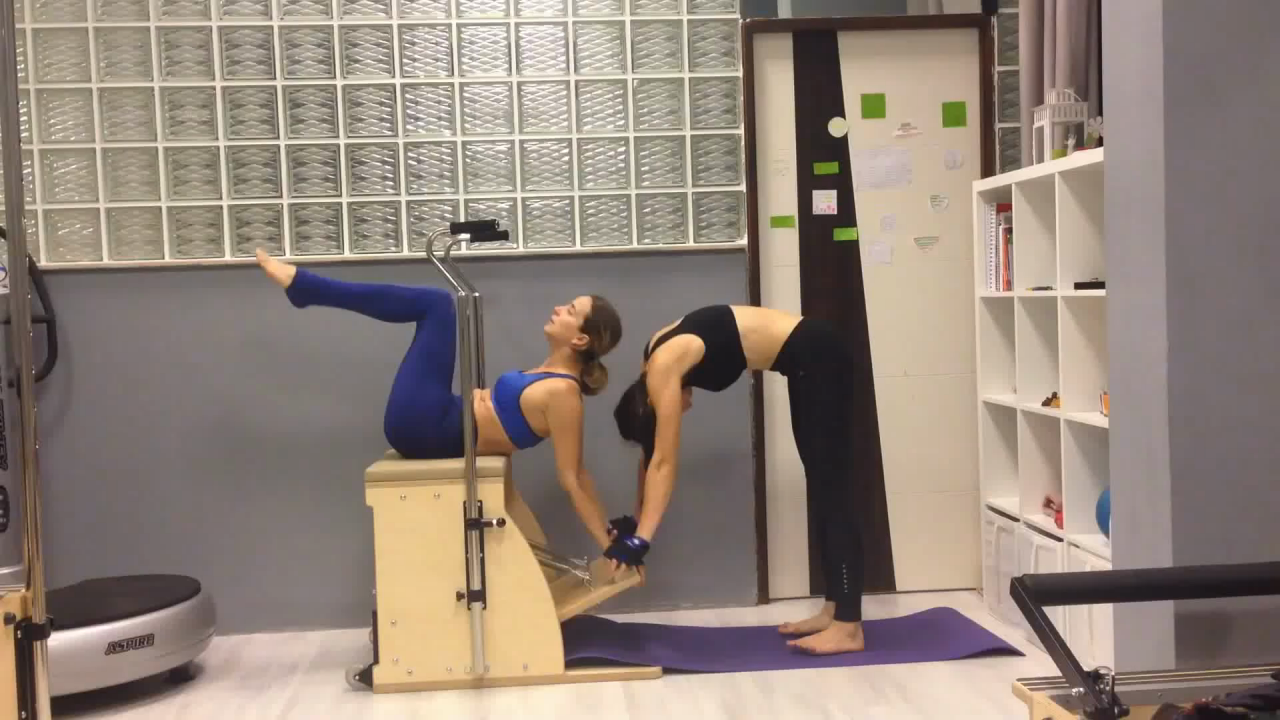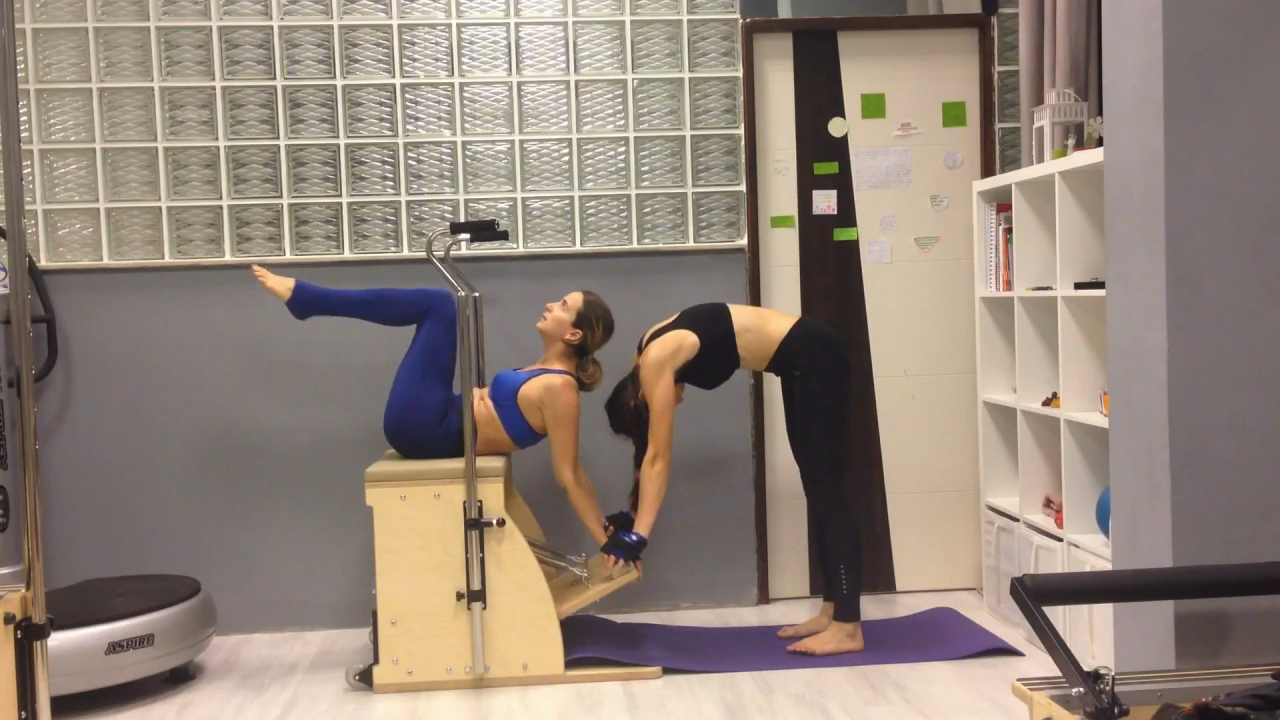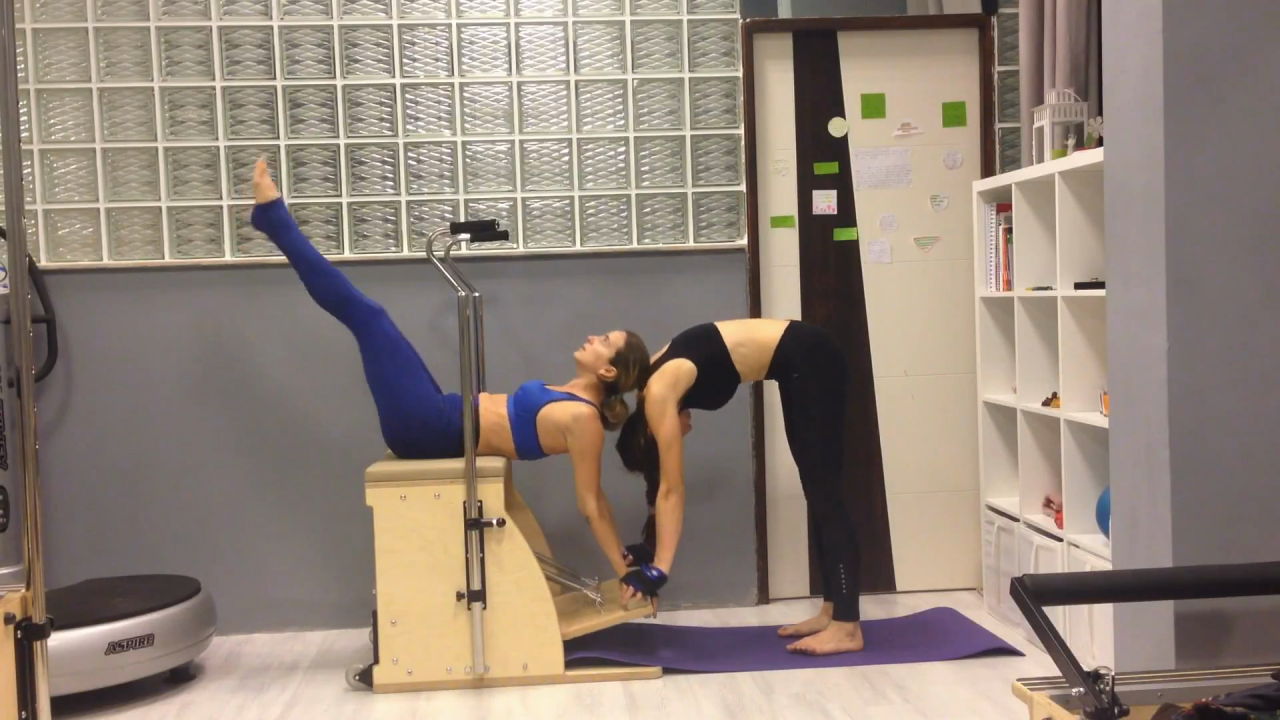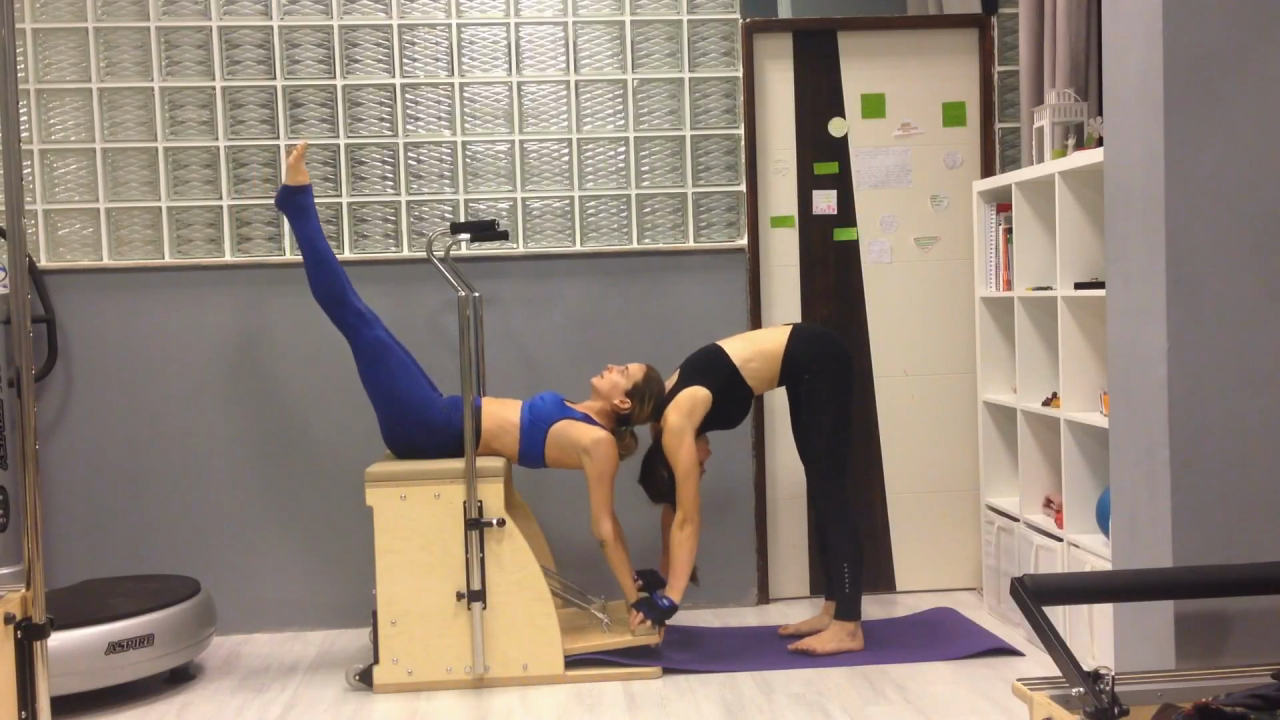
dt=0.5s
person 1, frame 1
left shoulder: (562, 394)
right shoulder: (552, 374)
left elbow: (574, 478)
left wrist: (608, 544)
left hip: (424, 430)
right hip: (436, 425)
left knee: (436, 304)
right knee: (435, 304)
left ankle: (301, 284)
right ankle: (303, 285)
person 1, frame 2
left shoulder: (559, 388)
right shoulder: (547, 371)
left elbow: (569, 474)
left wrist: (606, 542)
left hip: (423, 431)
right hip: (434, 427)
left knee: (438, 305)
right knee: (438, 305)
left ankle: (302, 295)
right ankle: (303, 296)
person 1, frame 3
left shoulder: (584, 419)
right shoulder: (572, 399)
left elbow: (591, 504)
left wrist: (625, 573)
left hip: (430, 432)
right hip: (440, 419)
left knee: (368, 317)
right knee: (366, 316)
left ankle: (274, 215)
person 1, frame 4
left shoulder: (597, 442)
right shoulder: (583, 418)
left elbow: (605, 529)
left wrist: (637, 597)
left hip: (432, 432)
right hip: (443, 418)
left knee: (359, 322)
right knee: (359, 319)
left ankle: (300, 200)
person 2, frame 1
left shoulder: (664, 366)
right shoulder: (658, 358)
left elbow: (664, 463)
right elbow: (651, 454)
left wrist: (639, 539)
right wrist: (635, 524)
left hip: (820, 358)
right hip: (808, 361)
left knee: (831, 495)
right knee: (826, 493)
left ankle: (848, 628)
right ankle: (834, 612)
person 2, frame 2
left shoulder: (657, 361)
right shoulder: (652, 352)
left elbow: (657, 458)
right elbow: (647, 449)
left wrist: (637, 534)
right wrist: (631, 518)
left hip: (816, 358)
right hip: (802, 362)
left knee: (826, 494)
right knee: (818, 494)
left ankle: (847, 629)
right ankle: (832, 613)
person 2, frame 3
left shoulder: (659, 395)
right shoulder: (652, 386)
left elbow: (671, 491)
right elbow: (665, 486)
left wrist: (658, 570)
right wrist: (649, 546)
left hip: (812, 360)
right hip: (800, 362)
left knee: (823, 492)
right knee: (817, 491)
left ankle: (847, 628)
right ankle: (832, 612)
person 2, frame 4
left shoulder: (676, 425)
right shoulder: (667, 416)
left elbow: (686, 519)
right elbow: (673, 509)
left wrist: (669, 599)
right wrist: (664, 579)
left hip: (820, 360)
right hip: (806, 363)
left knee: (828, 492)
right knee: (822, 492)
left ankle: (848, 628)
right ankle: (834, 611)
